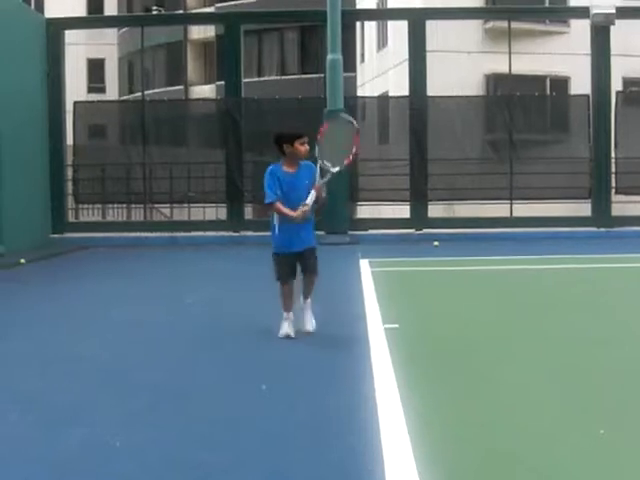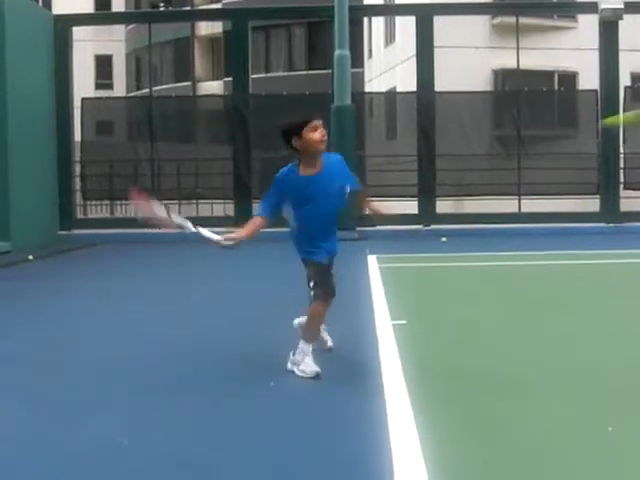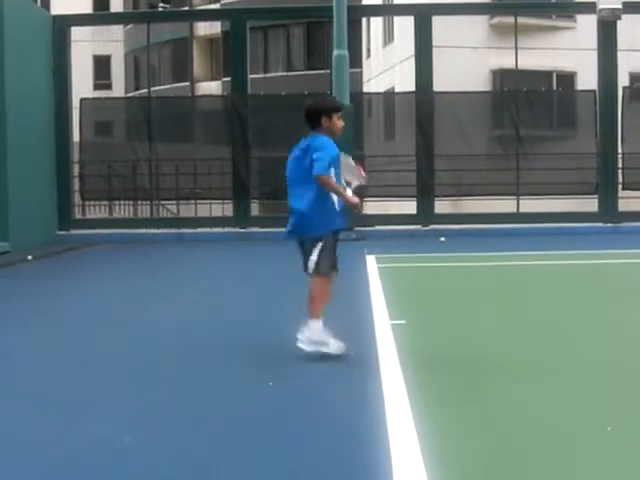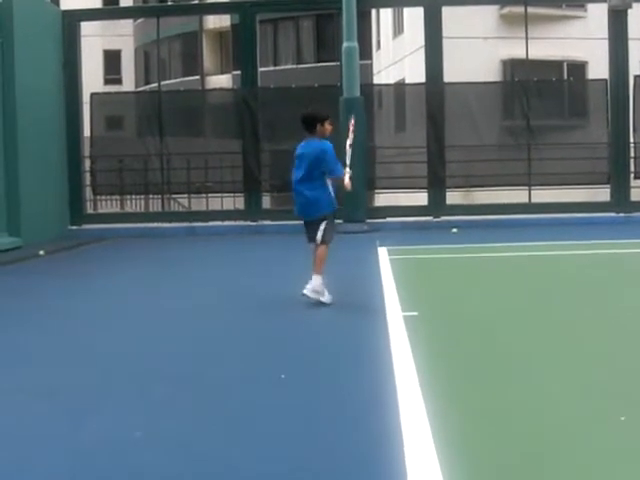
dt=1s
person 1, frame 1
left shoulder: (310, 168)
right shoulder: (273, 172)
left elbow: (319, 200)
right elbow: (272, 203)
left wrist: (319, 193)
right wrist: (293, 215)
left hip: (306, 234)
right hip: (283, 236)
left knee: (311, 274)
right knee: (286, 279)
left ankle: (306, 303)
right ankle: (287, 318)
person 1, frame 2
left shoulder: (336, 162)
right shoulder: (286, 178)
left elbow: (354, 188)
right elbow: (267, 213)
left wrist: (367, 203)
right wrist: (241, 234)
left hip: (328, 241)
right hip: (311, 245)
left knee: (323, 293)
right knee: (323, 295)
left ankle: (309, 325)
right ankle: (301, 354)
person 1, frame 3
left shoulder: (302, 146)
right shoulder: (324, 144)
left elbow: (293, 178)
right elbow: (322, 175)
right wrist: (346, 197)
left hip: (304, 219)
right hip: (320, 220)
left knee: (325, 272)
right knee: (322, 273)
left ankle: (314, 324)
right ankle: (314, 332)
person 1, frame 4
left shoulder: (301, 148)
right shoulder: (325, 147)
right elbow: (336, 174)
left wrist: (339, 175)
right wrist: (345, 183)
left hip: (305, 203)
right hip: (321, 203)
left knee: (316, 241)
right knee: (322, 242)
left ankle: (315, 283)
right ankle: (316, 286)
